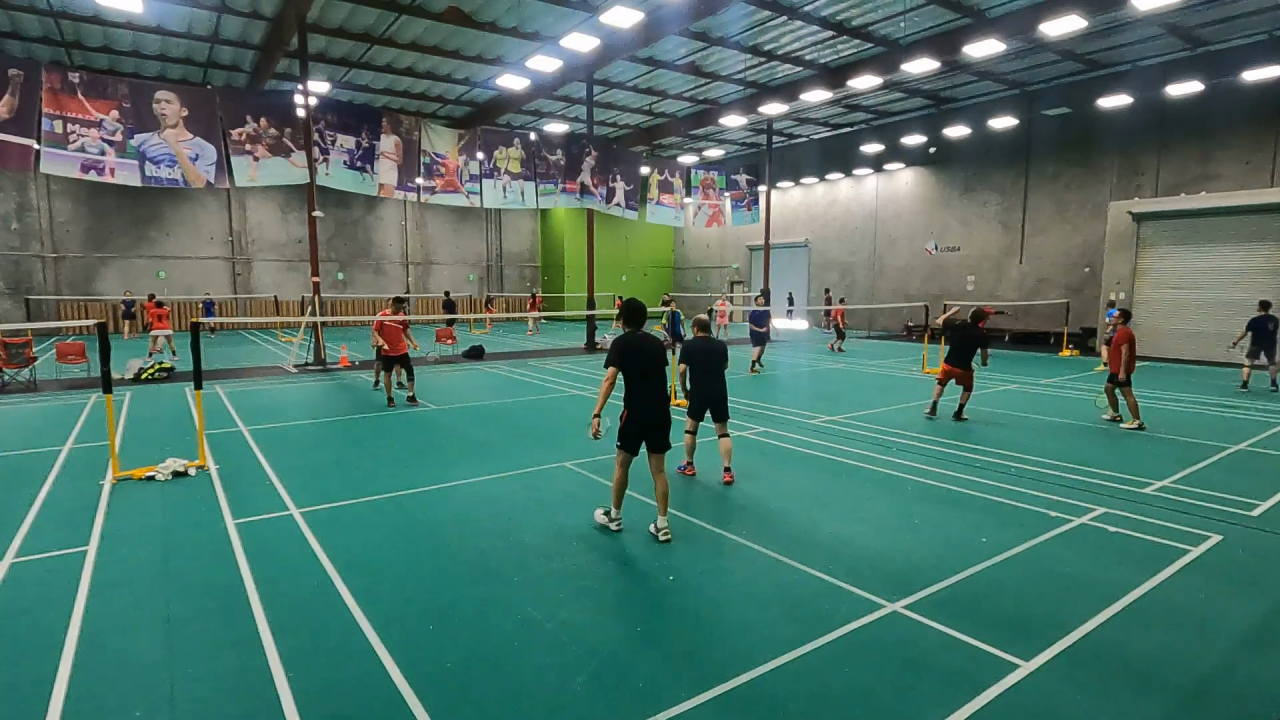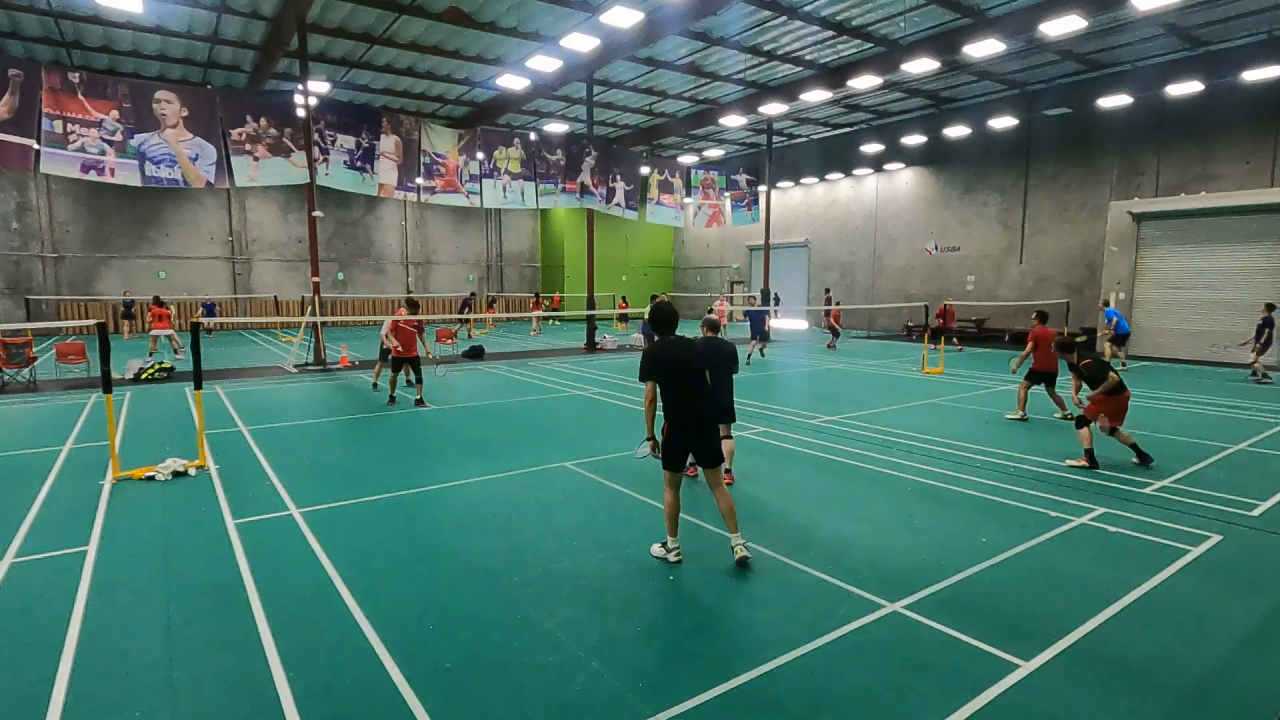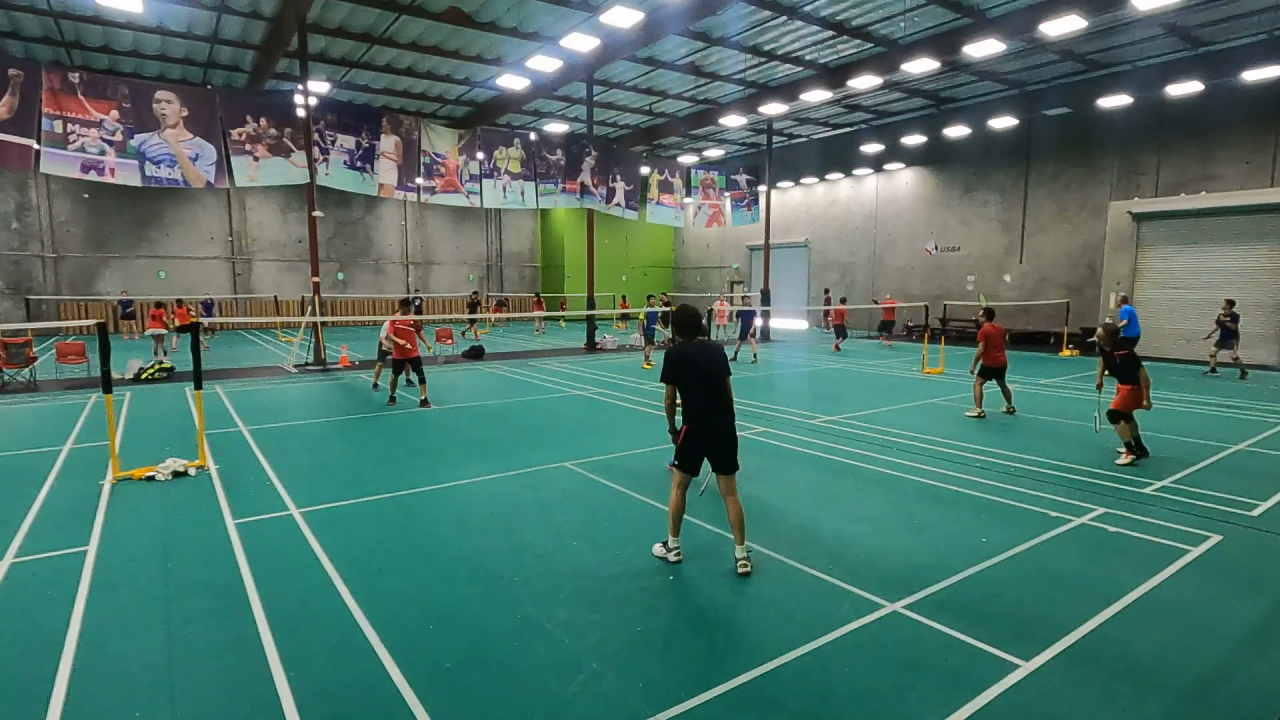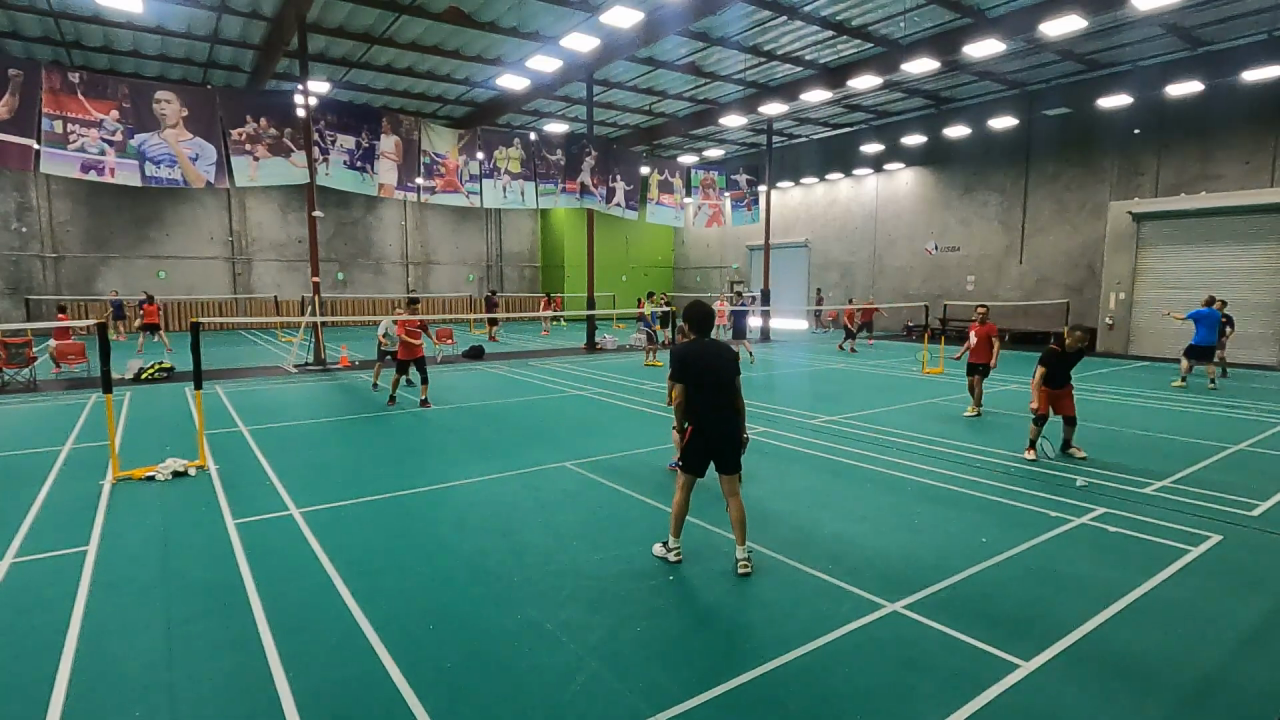
dt=1s
person 1, frame 1
left shoulder: (621, 343)
right shoulder: (657, 343)
left elbow: (610, 380)
left wrist: (596, 414)
left hip: (636, 412)
right hip: (662, 411)
left knee: (622, 464)
right knee: (659, 469)
left ankle: (614, 516)
right ankle: (662, 525)
person 1, frame 2
left shoulder: (652, 352)
right shoulder: (695, 346)
left elbow: (650, 398)
right elbow: (707, 385)
left wrist: (650, 436)
left hip: (677, 425)
right hip: (706, 421)
left knee: (671, 487)
right knee: (717, 485)
left ankle: (672, 547)
right ankle: (738, 544)
person 1, frame 3
left shoulder: (674, 354)
right shoulder: (717, 350)
left elbow: (669, 401)
right elbow: (728, 394)
left wrist: (673, 429)
left hip: (695, 428)
right hip: (724, 427)
left knee: (678, 486)
right knee: (730, 492)
left ankle: (672, 547)
right ankle: (741, 556)
person 1, frame 4
left shoulder: (681, 353)
right shoulder: (727, 351)
left elbow: (679, 401)
right elbow: (738, 396)
left wrist: (680, 430)
right wrist: (742, 430)
left hip: (700, 429)
right hip: (729, 429)
left knee: (683, 488)
right knee: (733, 493)
left ankle: (673, 547)
right ankle: (742, 556)
